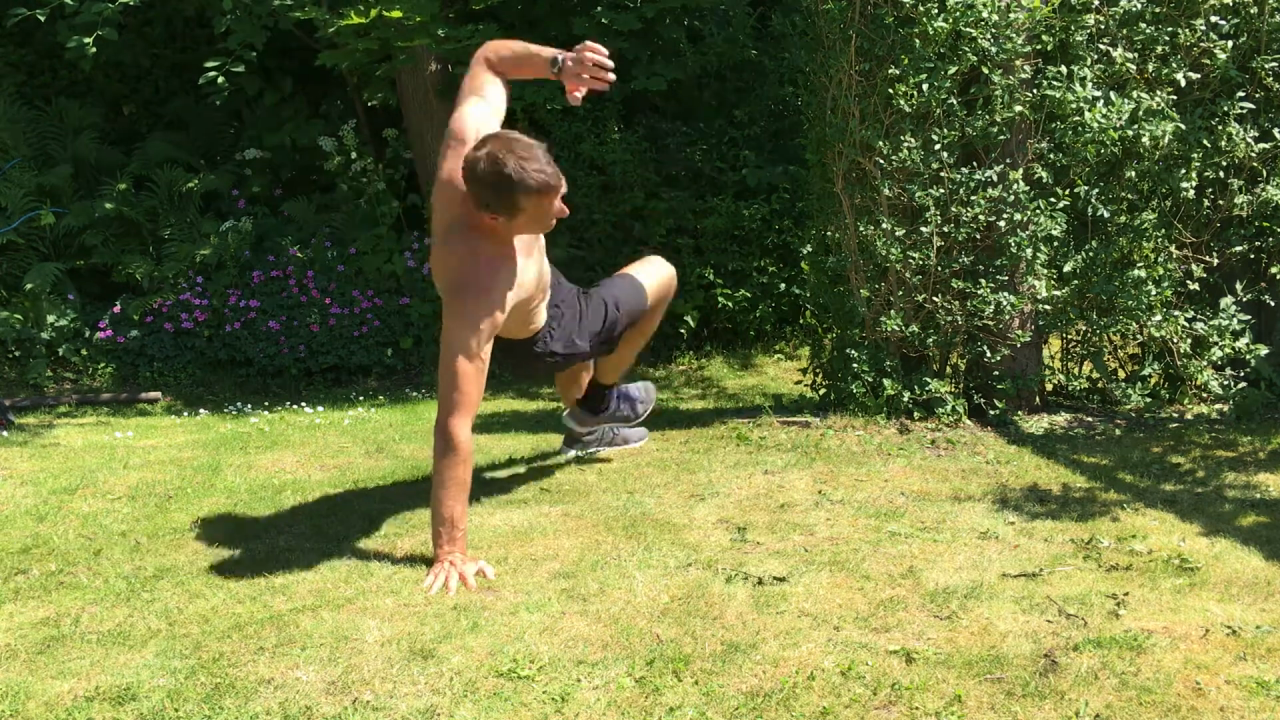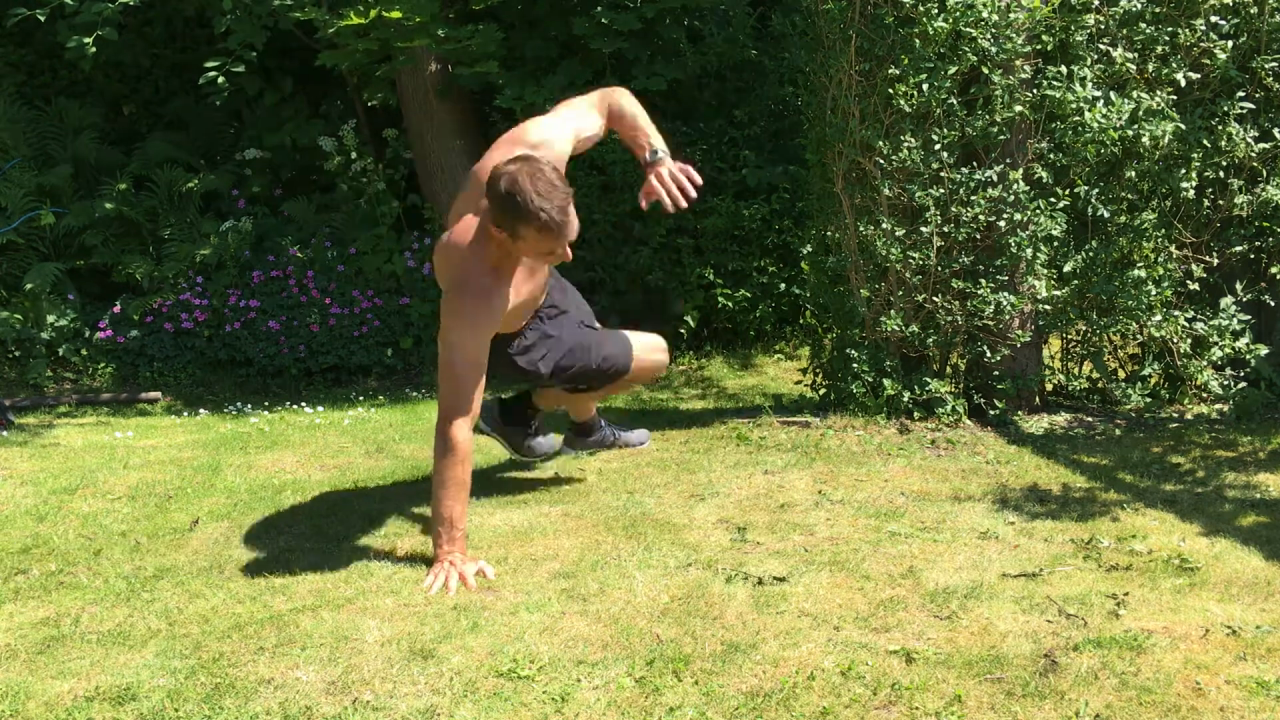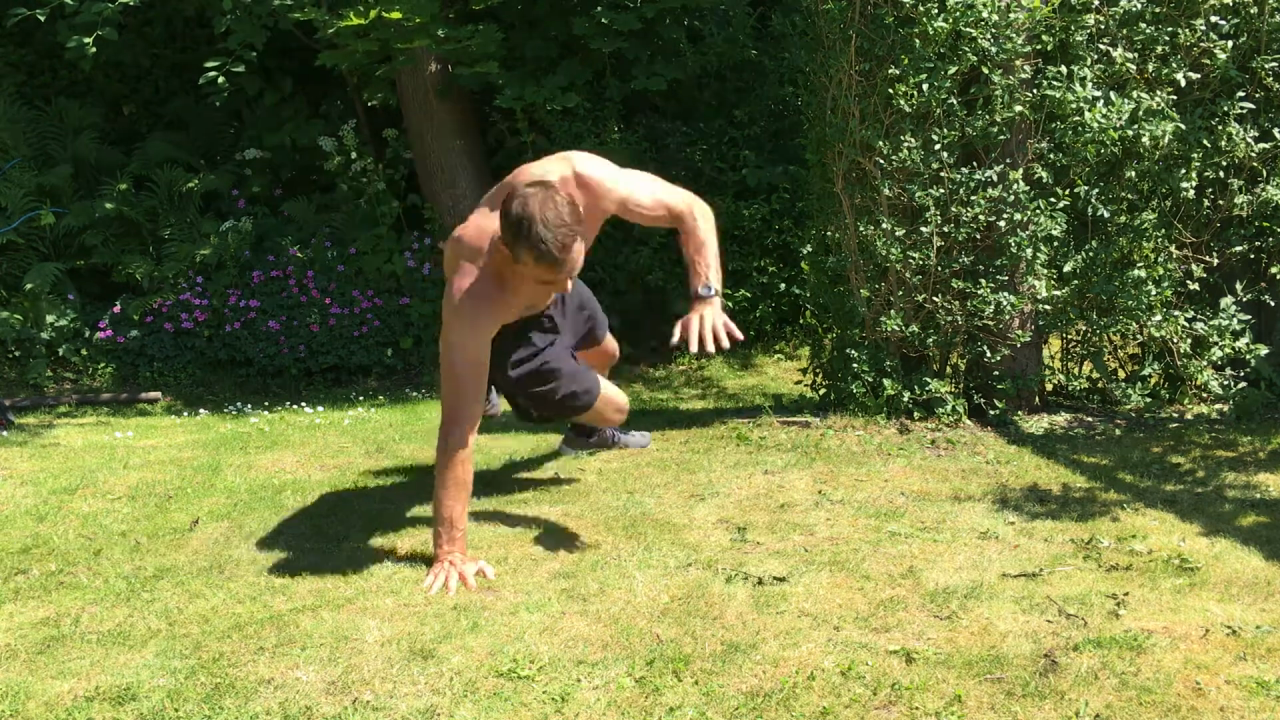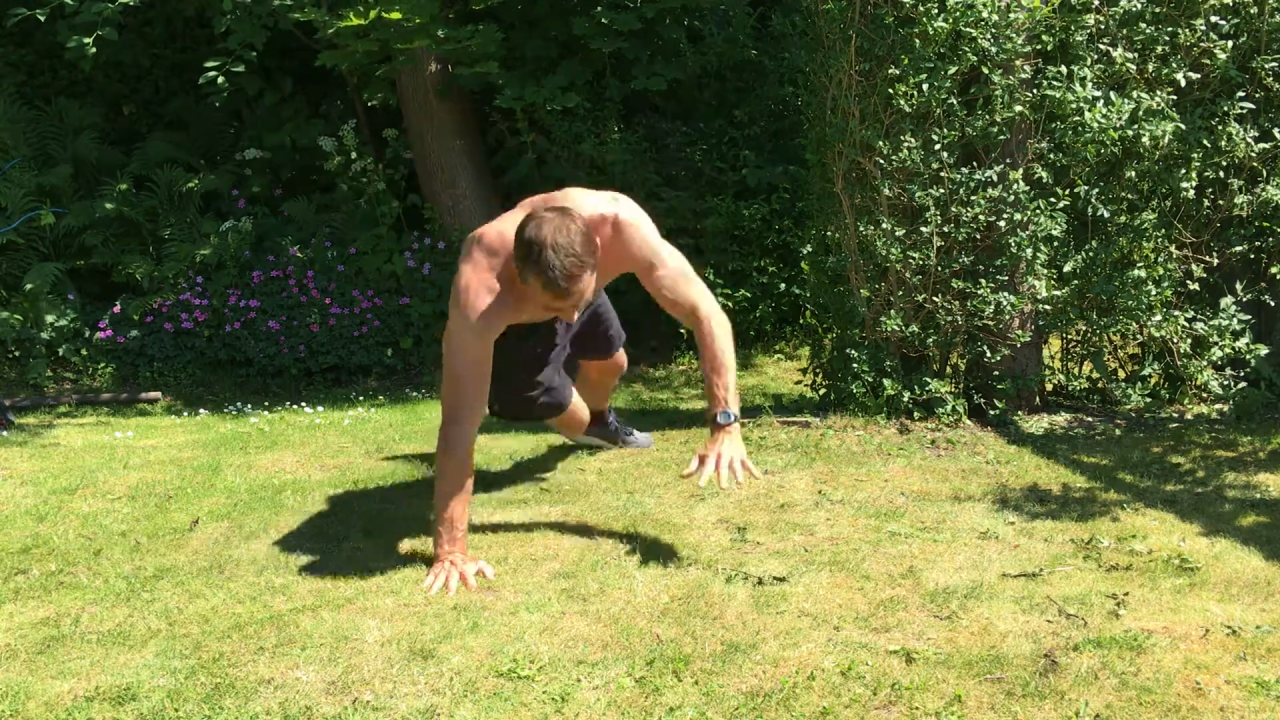
dt=0.1s
person 1, frame 1
left shoulder: (466, 159)
right shoulder: (475, 284)
left elbow: (487, 58)
right elbow: (457, 424)
left wrist: (559, 63)
right wrist: (448, 550)
left hip: (536, 293)
right hip: (531, 333)
left knee: (578, 329)
right knee: (659, 274)
left ankle: (590, 428)
right ankle: (602, 399)
person 1, frame 2
left shoulder: (535, 148)
right shoulder: (474, 289)
left elbow: (614, 101)
right elbow: (455, 426)
left wrist: (655, 156)
right wrist: (450, 551)
left hip: (539, 288)
right hip: (513, 340)
left knee: (583, 337)
right knee: (653, 356)
left ankle: (586, 429)
right ankle: (521, 414)
person 1, frame 3
left shoulder: (583, 181)
right shoulder: (470, 289)
left elbow: (693, 209)
right elbow: (457, 427)
left wrist: (705, 295)
right wrist: (450, 548)
right hip: (507, 334)
left knee: (602, 351)
right knee: (613, 409)
left ankle: (590, 433)
right ankle: (488, 387)
person 1, frame 4
left shoulder: (615, 223)
right shoulder: (483, 293)
left elbow: (707, 313)
right elbow: (458, 426)
left wrist: (725, 425)
right wrist: (450, 550)
left hip: (567, 277)
left knee: (611, 363)
right knee: (573, 420)
left ankle: (597, 419)
